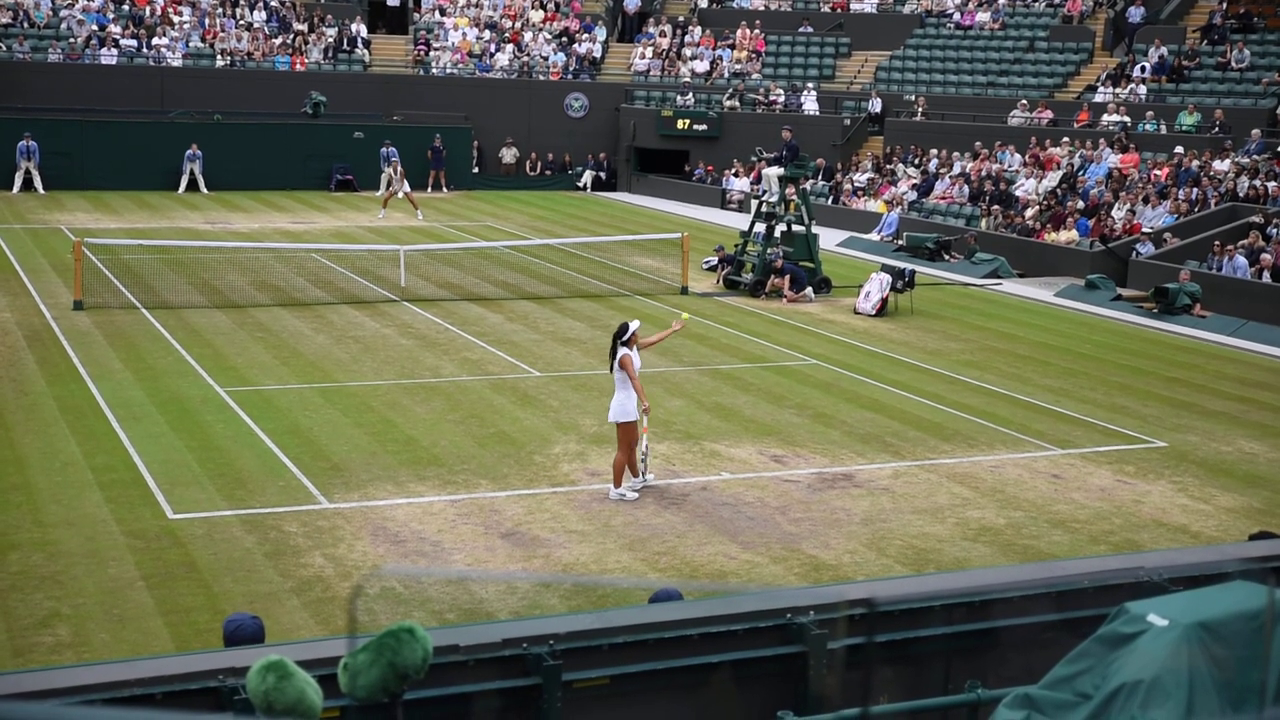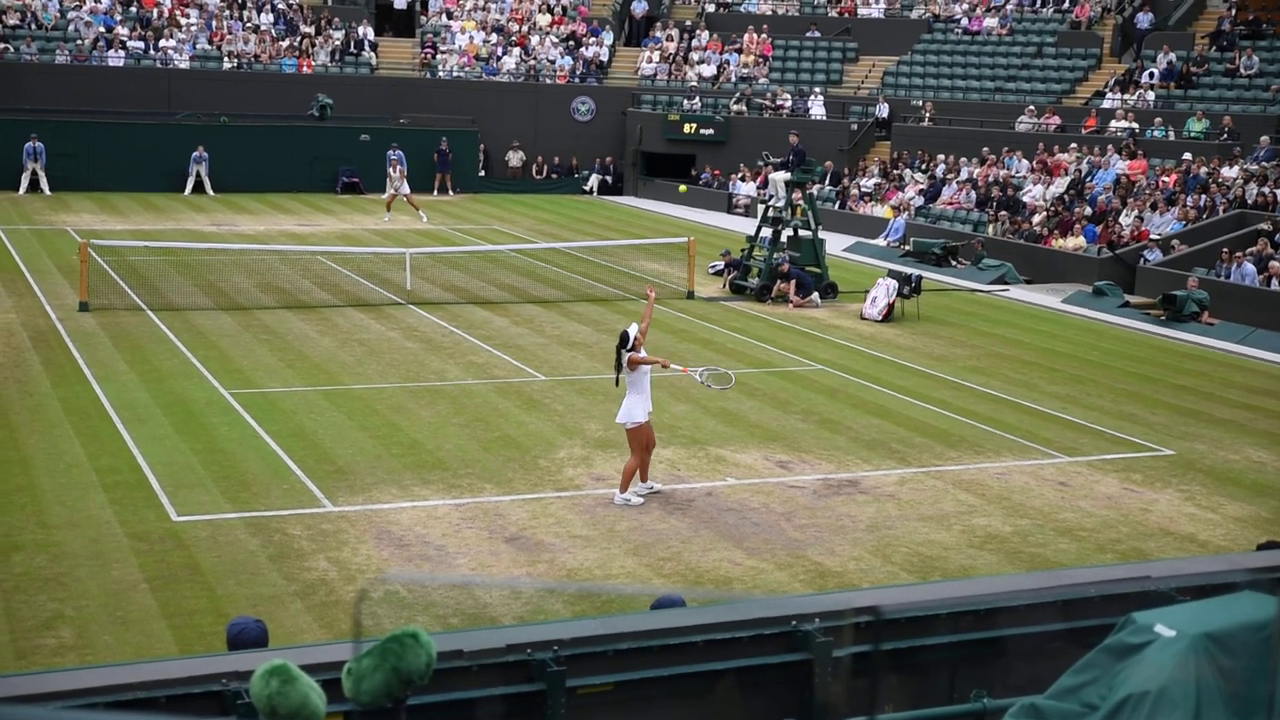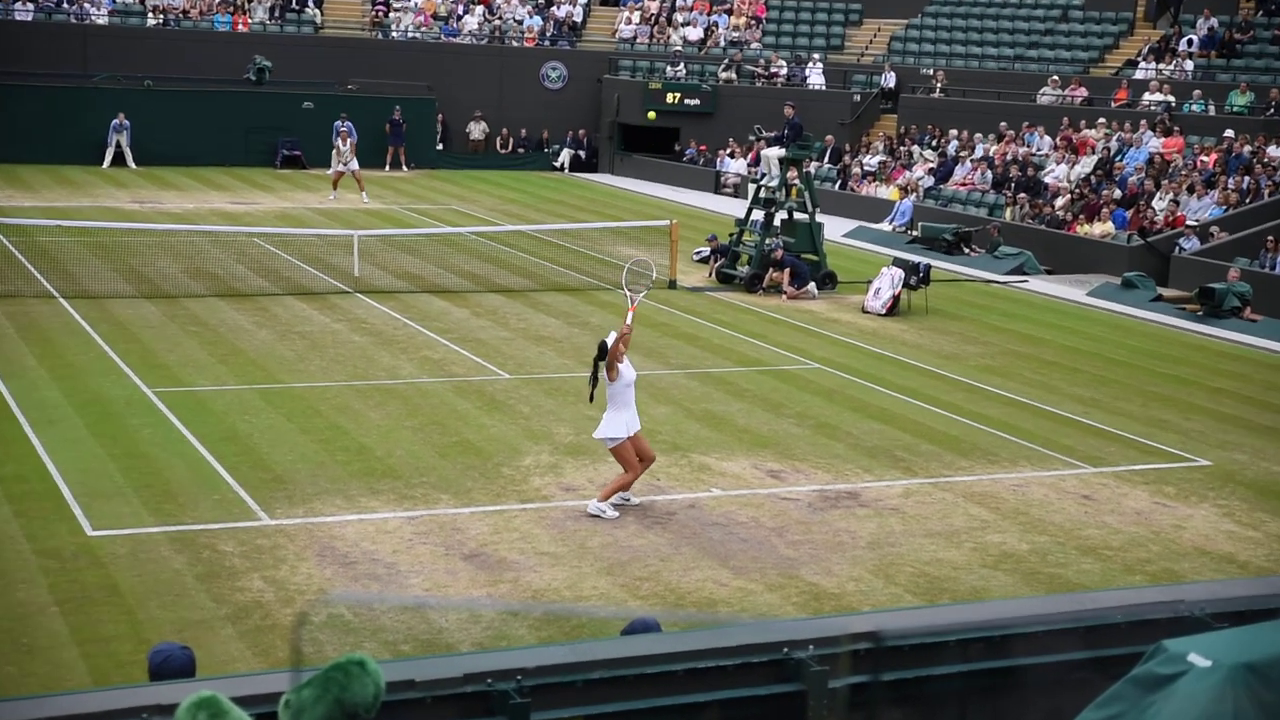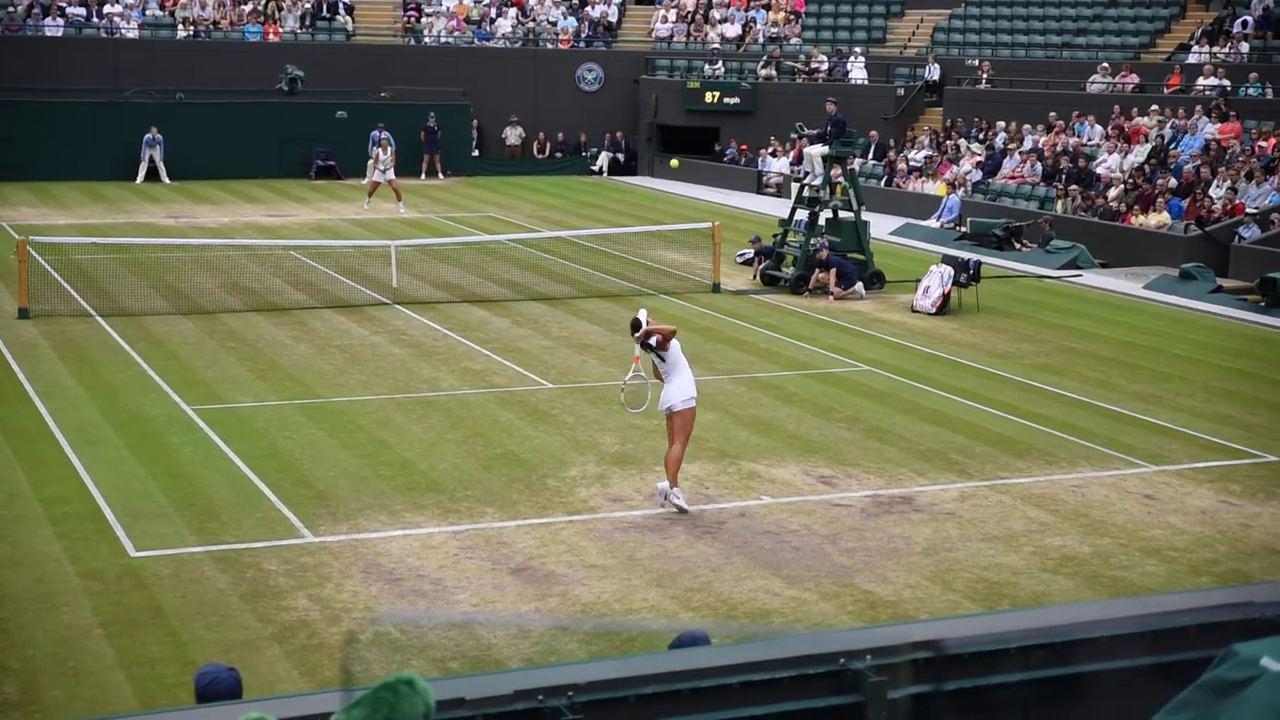
dt=0.3s
person 1, frame 1
left shoulder: (631, 349)
right shoulder: (625, 356)
left elbow: (652, 340)
right elbow: (633, 380)
left wrist: (673, 330)
right wrist: (643, 401)
left hip: (628, 406)
right hip: (624, 408)
left knee: (632, 445)
right knee: (624, 449)
left ankle: (637, 478)
right ankle: (617, 489)
person 1, frame 2
left shoulder: (638, 350)
right shoulder: (632, 358)
left elbow: (645, 322)
right elbow: (645, 360)
left wrist: (651, 300)
right wrist: (660, 360)
left hip: (641, 409)
right hip: (635, 412)
left knee: (650, 445)
right knee: (637, 455)
left ankle: (644, 484)
right ankle: (622, 494)
person 1, frame 3
left shoulder: (621, 360)
right shoulder: (611, 371)
left elbow: (625, 335)
right wrist: (619, 338)
left hip: (628, 427)
right hip: (615, 429)
left knee: (648, 458)
right knee: (632, 473)
left ankle: (622, 494)
right ankle: (598, 503)
person 1, frame 4
left shoulder: (652, 345)
right shoulder: (661, 341)
right elbow: (672, 330)
right wrist: (647, 329)
left hip: (672, 395)
right hip: (682, 394)
left knee: (675, 443)
right knee: (679, 443)
left ankle: (670, 487)
right ankle: (670, 487)
